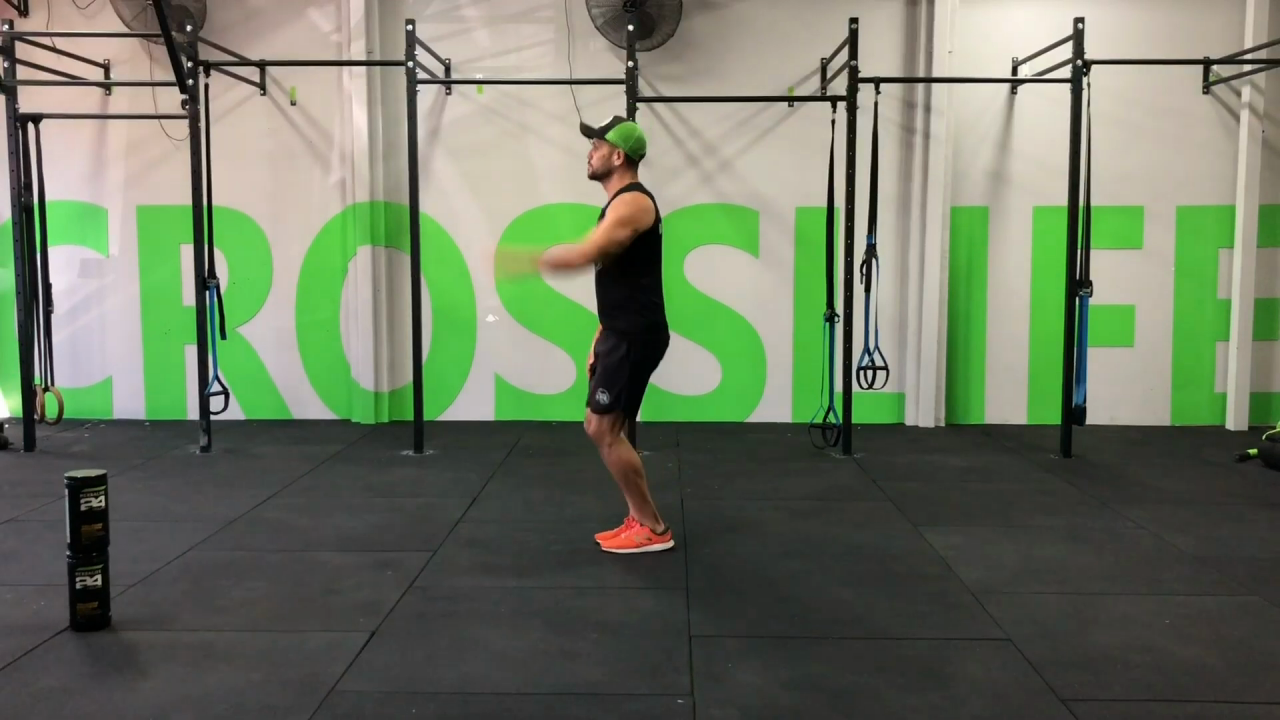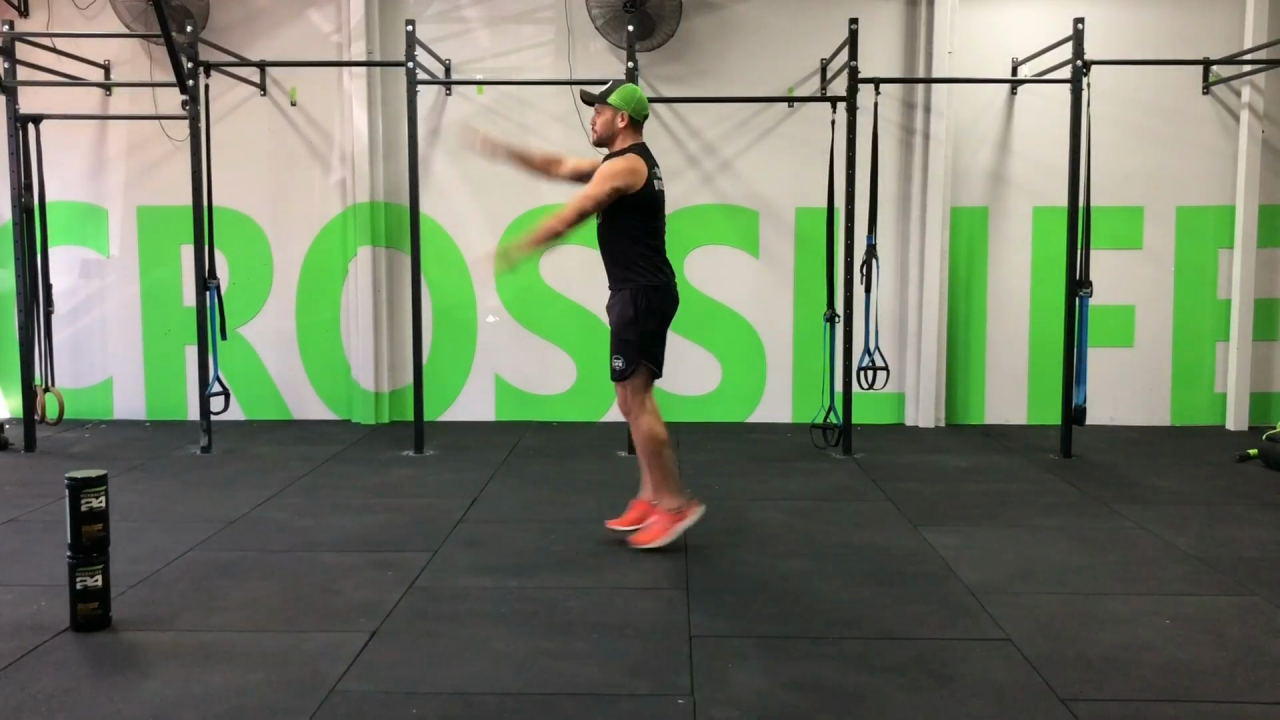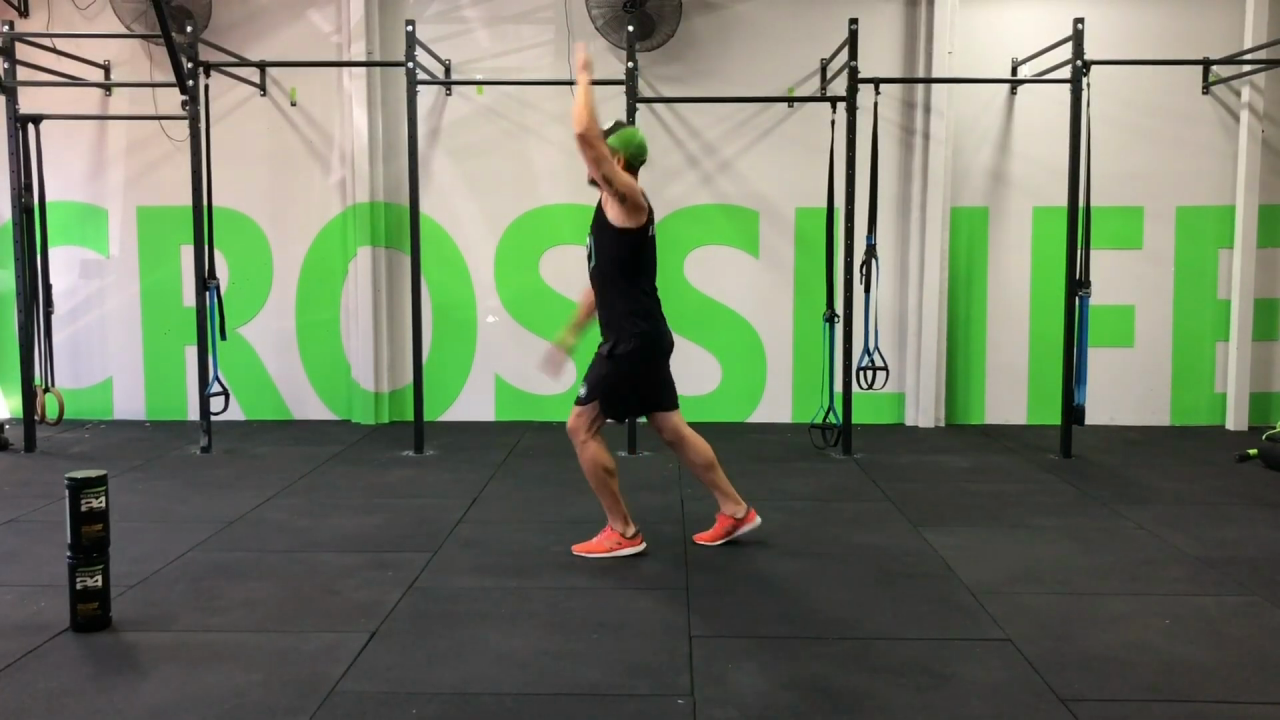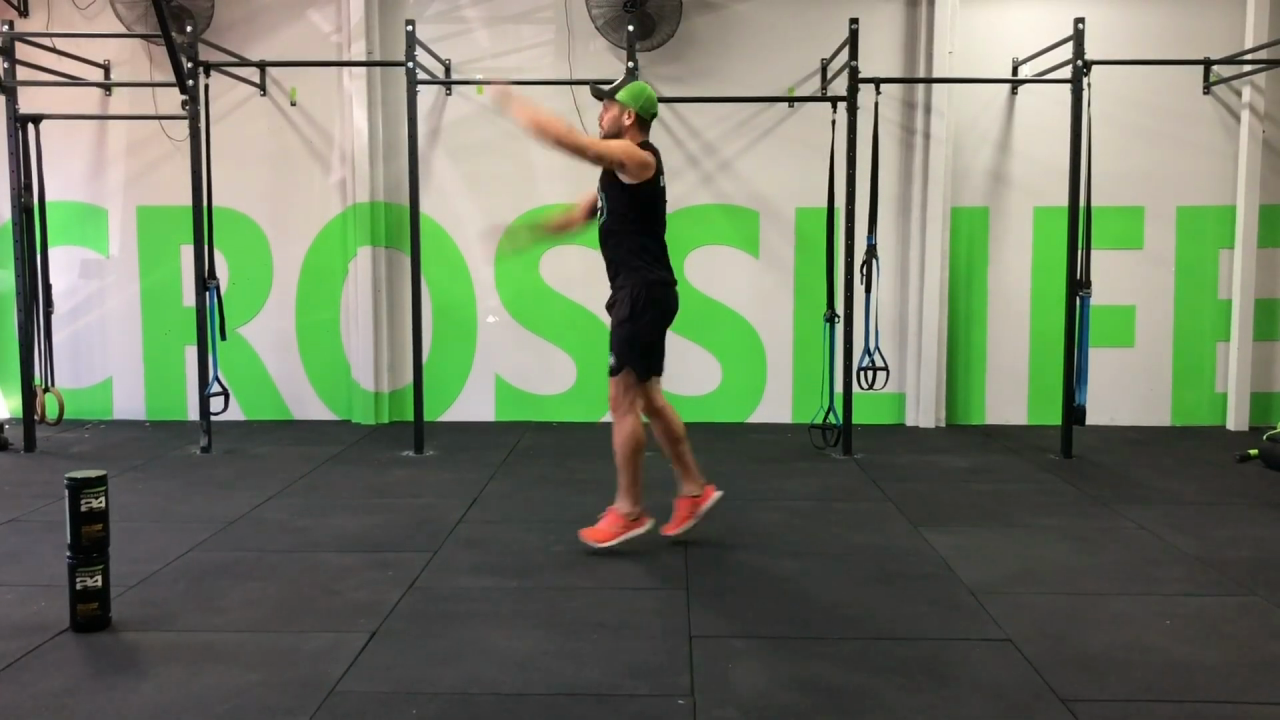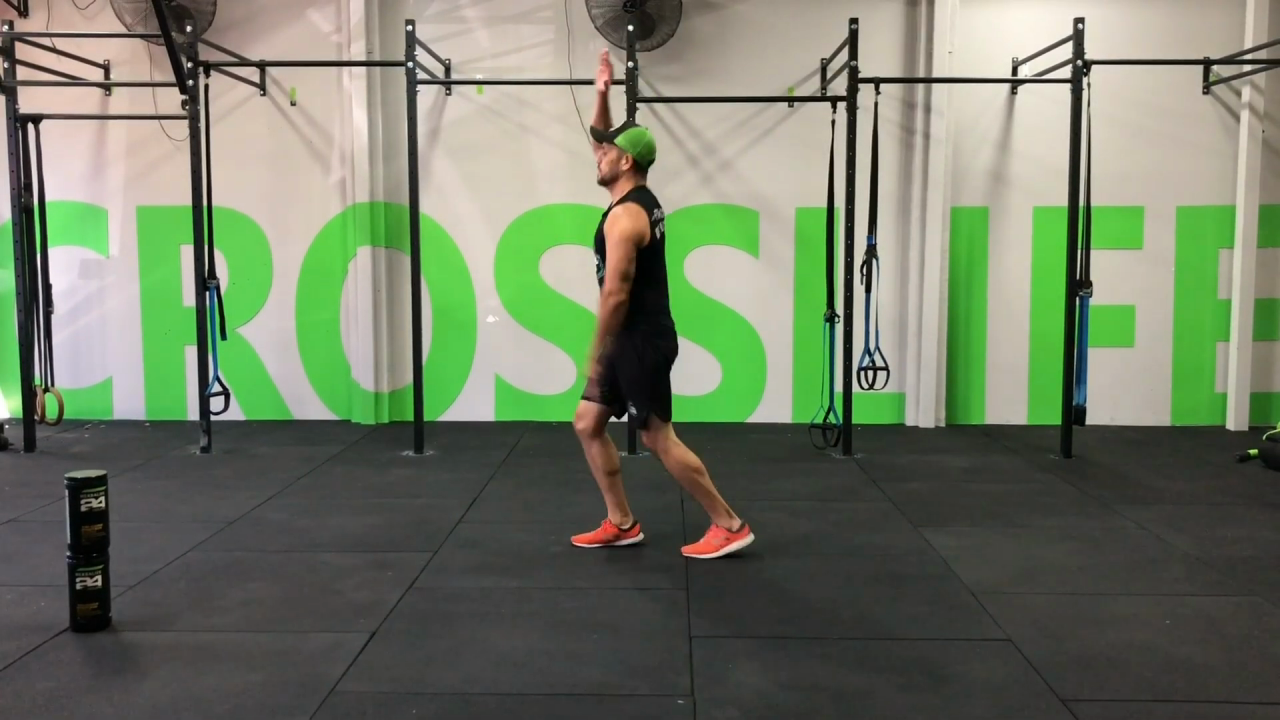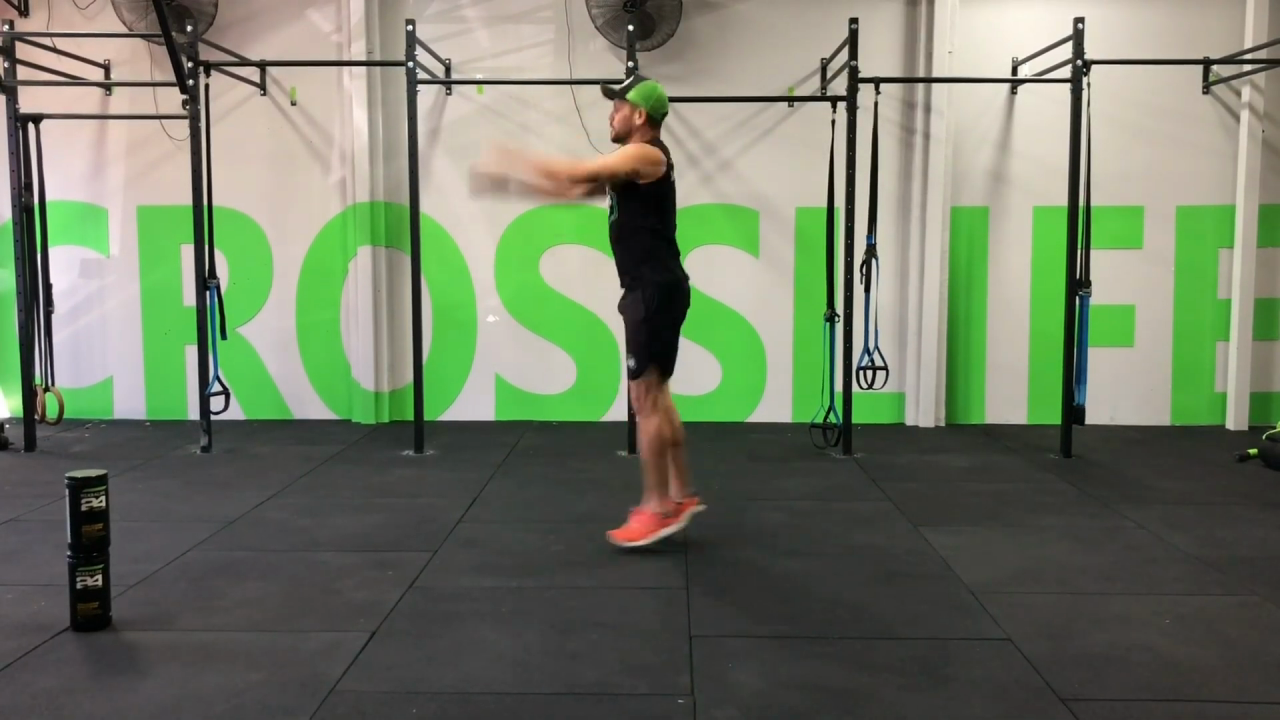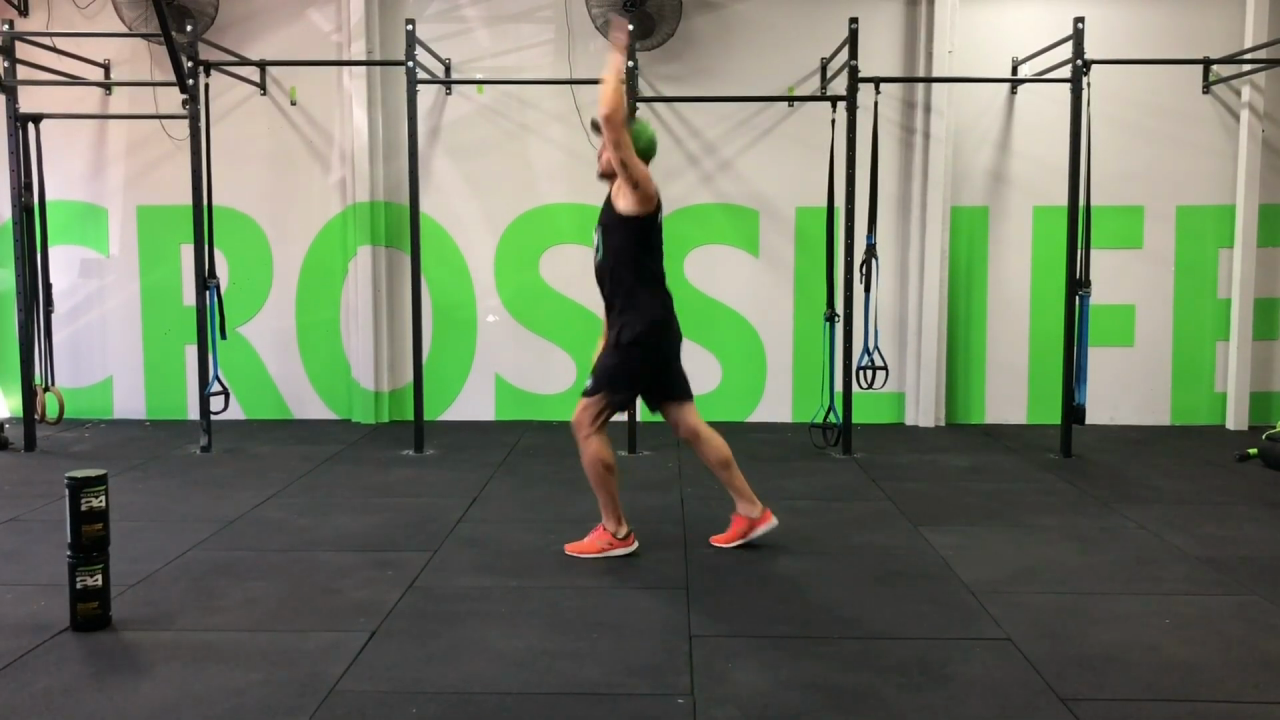
dt=0.7s
person 1, frame 1
left shoulder: (630, 205)
right shoulder: (624, 206)
left elbow: (584, 255)
right wrist: (600, 342)
left hip: (636, 339)
right hip: (625, 336)
left knee: (604, 431)
right knee: (602, 428)
left ankle: (650, 526)
right ankle: (642, 519)
person 1, frame 2
left shoulder: (625, 166)
right shoulder: (624, 164)
left elbow: (569, 215)
right elbow: (558, 166)
left wrist: (518, 250)
right wrist: (503, 149)
left hip: (642, 296)
right hip: (644, 293)
left knee: (636, 403)
right knee: (635, 401)
left ankle: (672, 503)
right ankle: (651, 497)
person 1, frame 3
left shoulder: (626, 201)
right shoulder: (614, 211)
left elbow: (585, 136)
right elbow: (600, 283)
left wrist: (583, 78)
right wrist: (568, 336)
left hip: (632, 342)
right hip: (632, 337)
left knee: (581, 429)
right knee: (672, 429)
left ankle: (622, 531)
right ankle: (735, 511)
person 1, frame 4
left shoulder: (636, 158)
right shoulder: (621, 163)
left elbow: (568, 137)
right elbow: (578, 216)
left wrist: (518, 106)
left hip: (643, 294)
right hip: (635, 293)
left knee: (624, 401)
right knee: (646, 398)
left ankle: (628, 510)
right ankle: (694, 489)
person 1, frame 5
left shoulder: (624, 216)
right shoulder: (638, 200)
left elbow: (614, 294)
right elbow: (602, 139)
left wrist: (596, 357)
right wrist: (602, 91)
left hip: (640, 344)
right hip: (633, 342)
left knee: (662, 443)
right knee: (587, 425)
left ankle: (728, 526)
right ankle: (621, 522)
person 1, frame 6
left shoulder: (644, 155)
right shoulder: (634, 163)
left elbow: (572, 172)
right elbow: (574, 187)
left wrist: (512, 165)
right wrist: (513, 174)
left hip: (656, 293)
right hip: (648, 292)
left knee: (648, 402)
right knee: (653, 401)
left ankle: (659, 507)
right ankle: (678, 494)
person 1, frame 7
left shoulder: (636, 191)
right shoulder: (622, 204)
left elbow: (611, 116)
left wrist: (616, 60)
right wrist: (608, 341)
left hip: (641, 331)
right hip: (646, 328)
left knee: (586, 422)
right knee: (689, 426)
left ankle: (614, 531)
right ankle: (752, 513)
